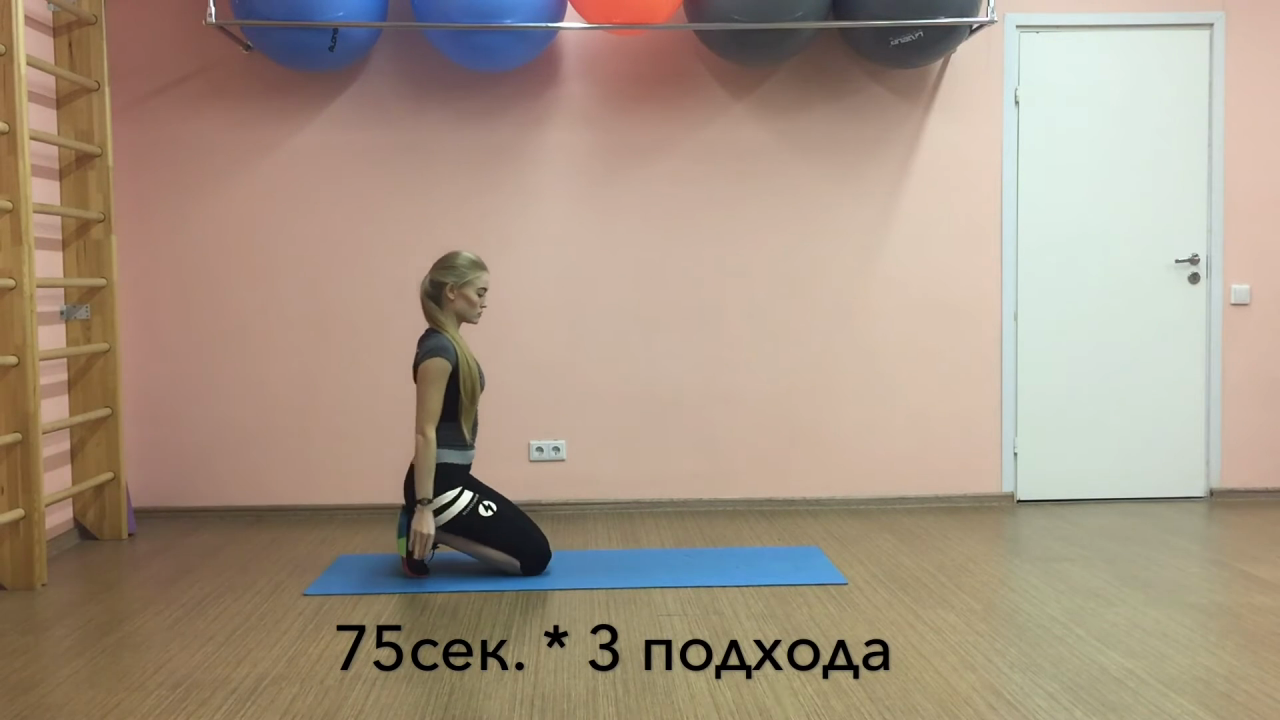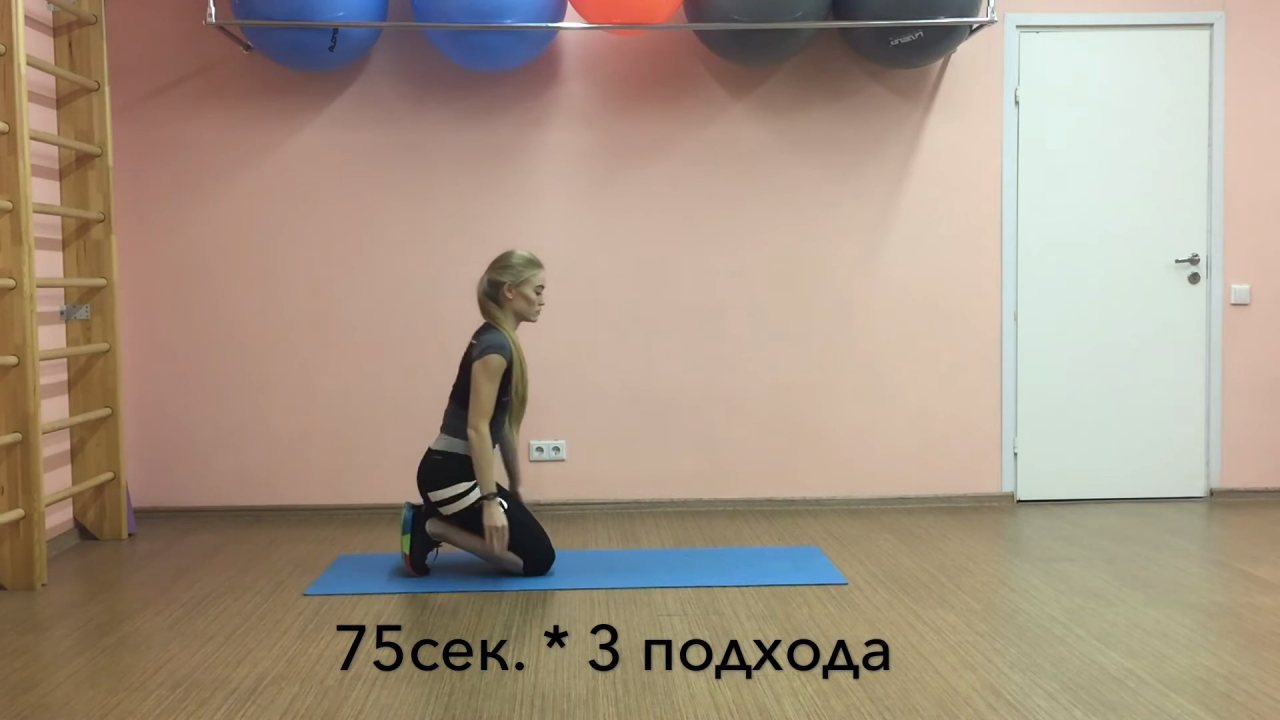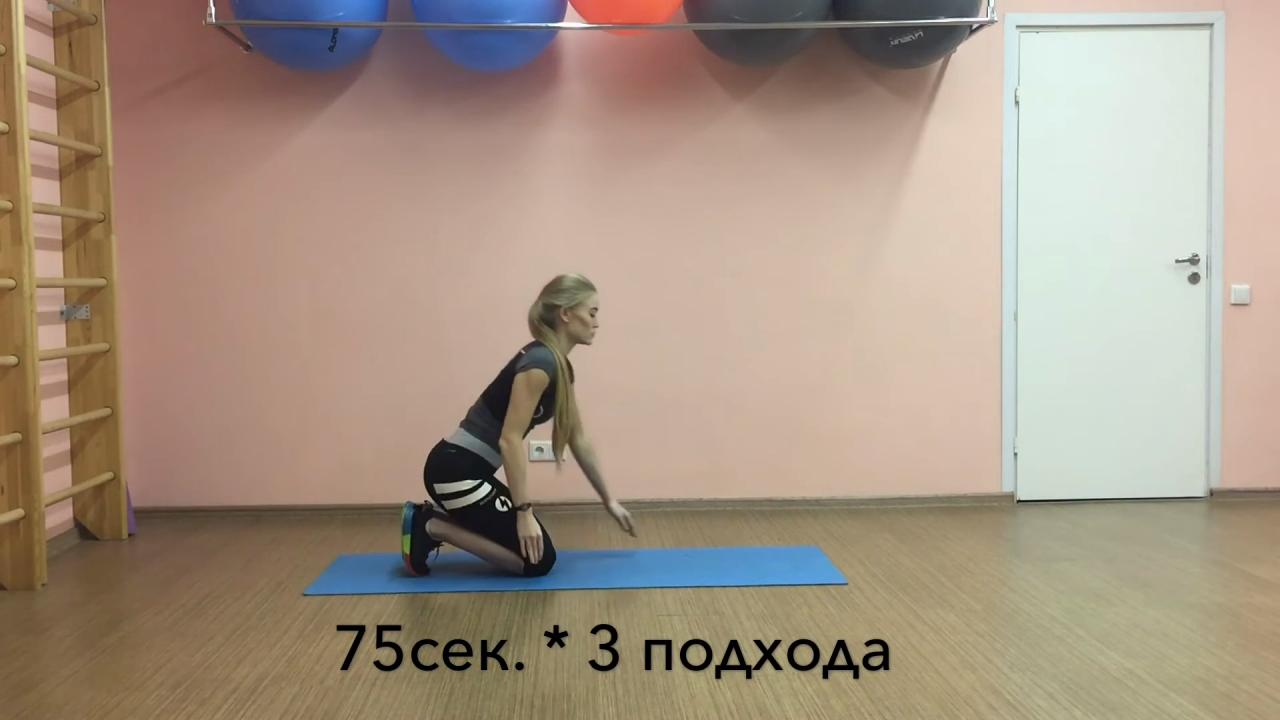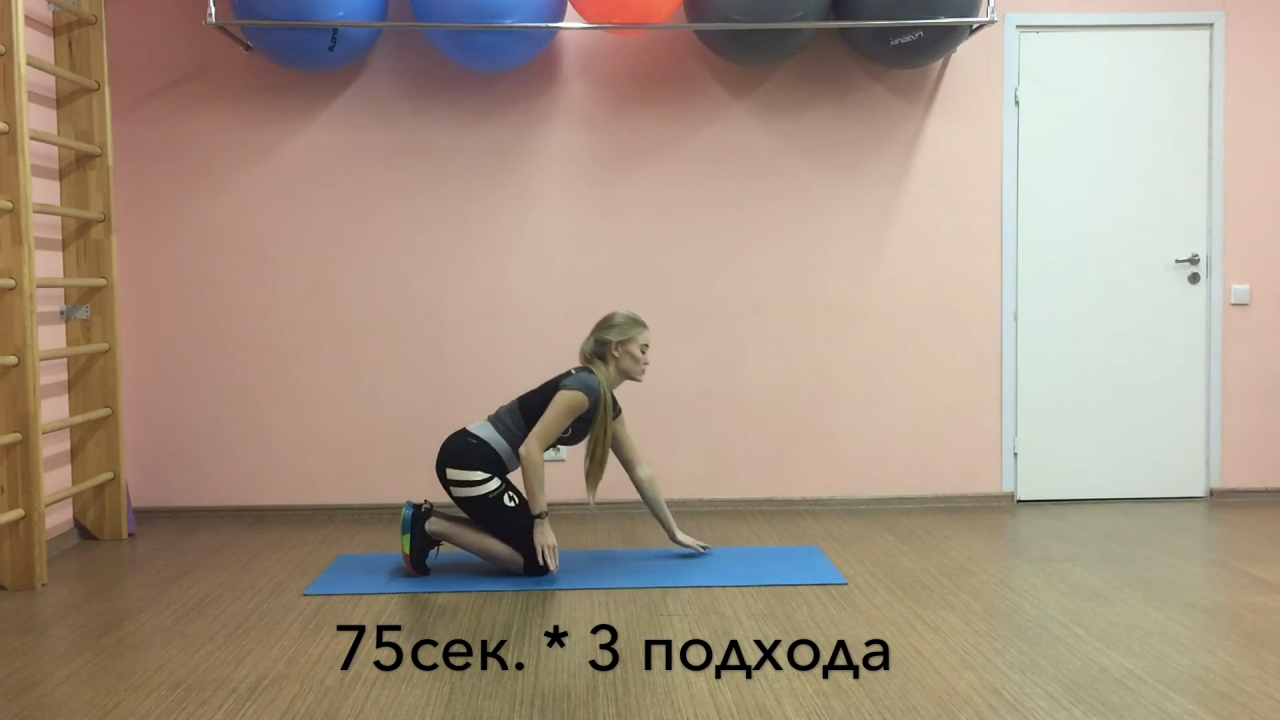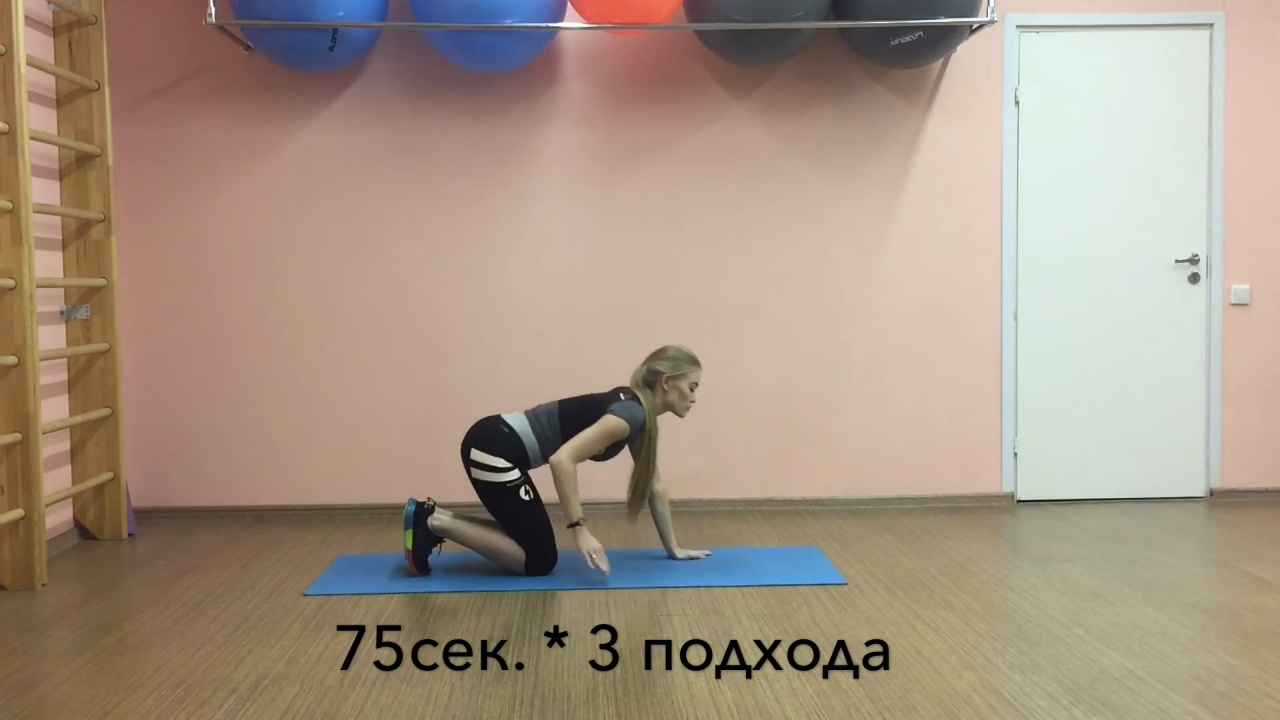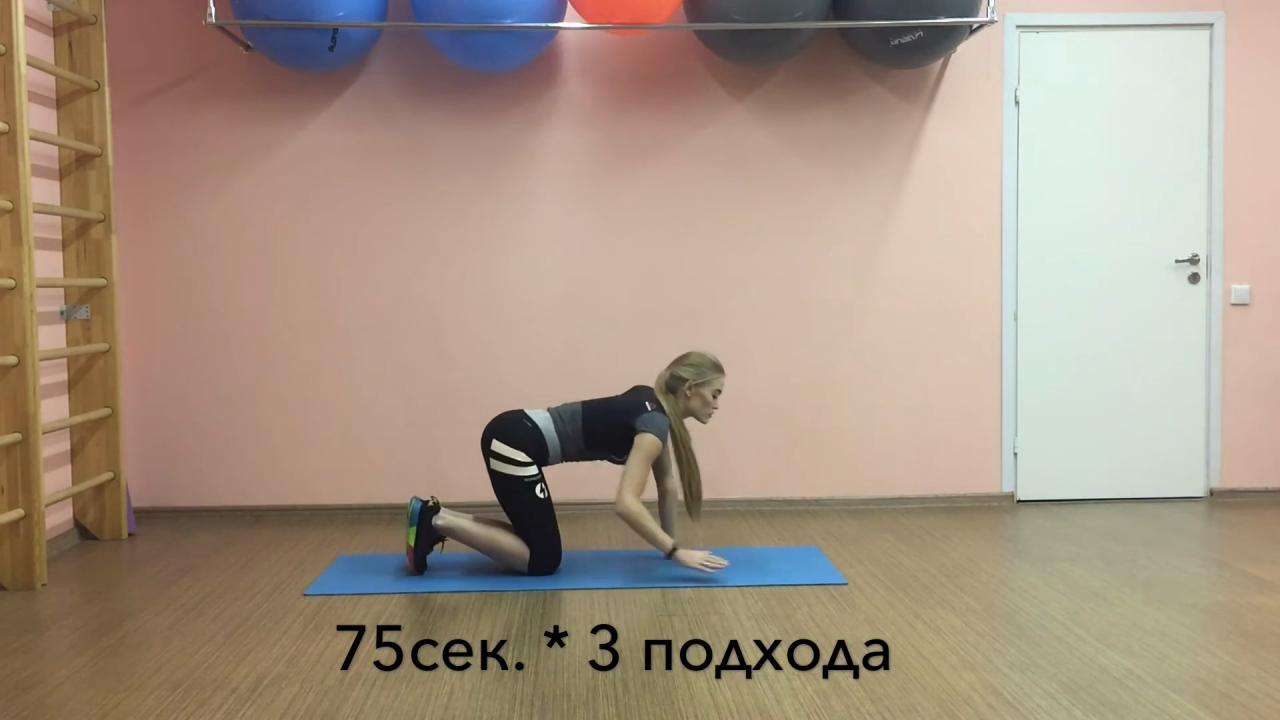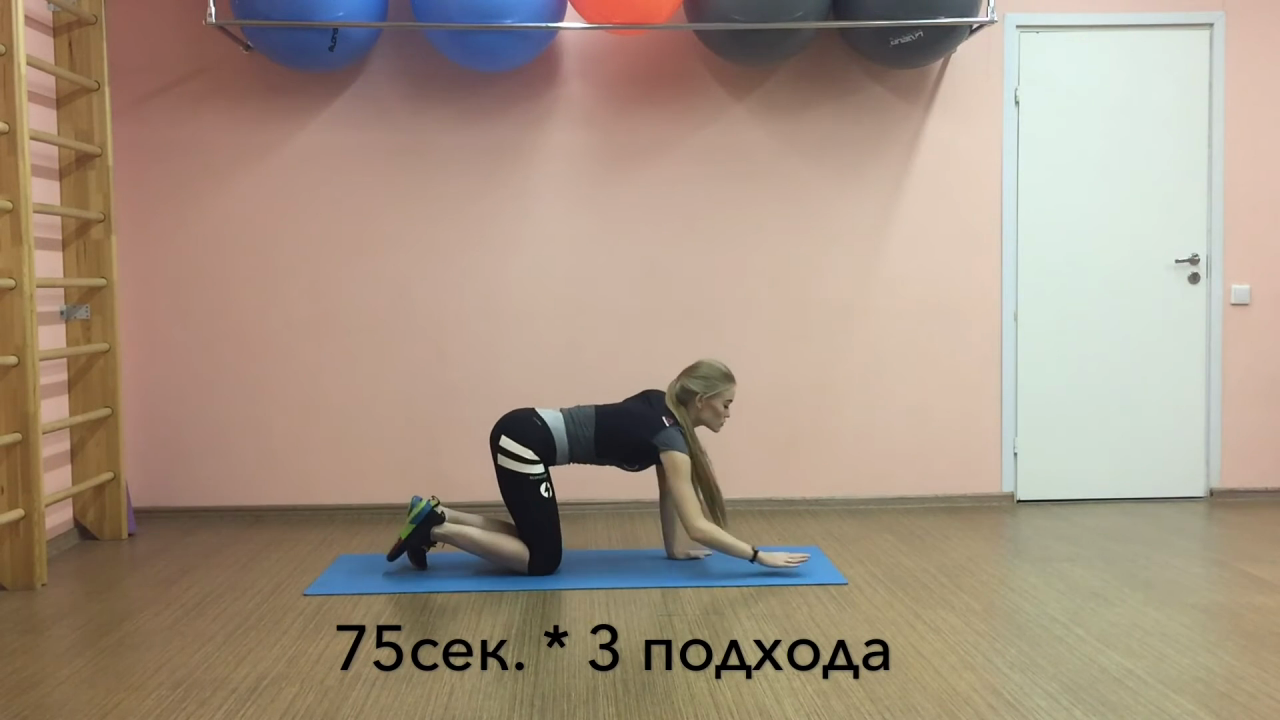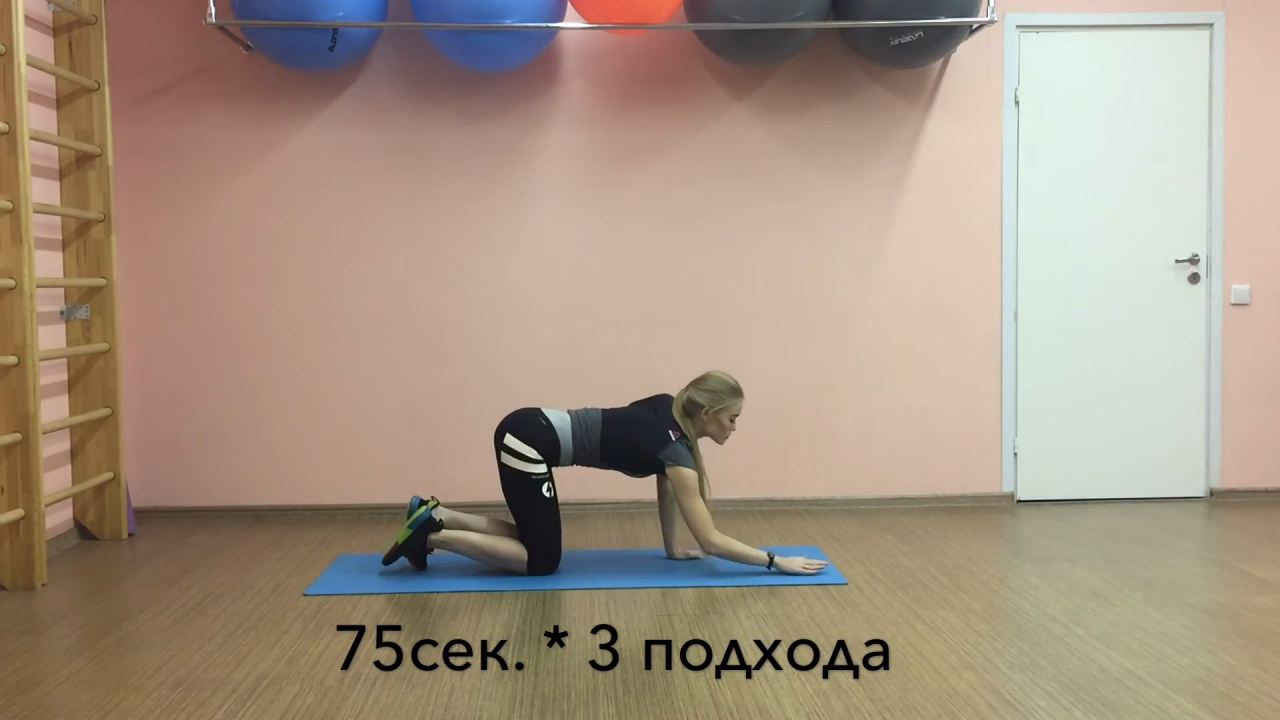
dt=0.2s
person 1, frame 1
left shoulder: (448, 342)
right shoulder: (438, 348)
right elbow: (425, 433)
right wrist: (424, 508)
left hip: (453, 476)
right hip: (440, 483)
left knee: (530, 546)
right knee: (535, 557)
left ankle: (428, 530)
right ankle: (430, 532)
person 1, frame 2
left shoulder: (499, 340)
right shoulder: (495, 345)
left elbow: (503, 423)
right elbow: (477, 428)
left wrist: (515, 485)
right wrist: (491, 502)
left hip: (462, 470)
right hip: (449, 474)
right knee: (538, 558)
left ankle: (432, 522)
right ankle: (431, 527)
person 1, frame 3
left shoulder: (558, 364)
right shoulder: (541, 362)
left elbow: (578, 439)
right elbow: (510, 440)
left wrist: (609, 500)
right wrist: (524, 512)
left hip: (468, 470)
right hip: (456, 471)
left knee: (533, 549)
right knee: (538, 559)
left ankle: (430, 519)
right ankle: (432, 527)
person 1, frame 4
left shoulder: (604, 400)
right shoulder: (585, 387)
left elbow: (639, 470)
right elbow: (530, 450)
left wrist: (674, 531)
right wrist: (541, 521)
left hip: (477, 461)
right hip: (468, 461)
left knee: (542, 552)
right knee: (537, 559)
left ankle: (431, 520)
right ankle: (431, 527)
person 1, frame 5
left shoulder: (639, 414)
right shoulder: (631, 414)
left elbow: (653, 487)
right elbow: (561, 460)
left wrist: (673, 548)
right wrist: (580, 530)
left hip: (492, 446)
right hip: (493, 449)
left knee: (530, 542)
right knee: (540, 559)
left ankle: (432, 515)
right ankle: (434, 524)
person 1, frame 6
left shoulder: (656, 408)
right shoulder: (655, 422)
left elbow: (666, 483)
right elbow: (626, 503)
left wrist: (675, 548)
right wrist: (676, 552)
left hip: (511, 436)
right hip: (514, 443)
left knee: (536, 542)
right knee: (544, 561)
left ankle: (437, 516)
right ankle: (439, 522)
person 1, frame 7
left shoulder: (664, 407)
right shoulder: (670, 438)
left elbow: (666, 485)
right elbow: (697, 527)
left wrist: (673, 548)
right wrist: (760, 555)
left hip: (521, 433)
right hip: (524, 441)
left knee: (536, 543)
right knee: (543, 561)
left ankle: (439, 515)
right ankle: (437, 528)
person 1, frame 8
left shoulder: (670, 410)
right shoulder: (675, 448)
left elbow: (665, 488)
right elbow: (711, 541)
left wrist: (673, 549)
right wrist: (777, 561)
left hip: (524, 430)
right hip: (528, 441)
left knee: (536, 544)
right knee: (542, 562)
left ankle: (438, 516)
right ankle: (433, 535)
